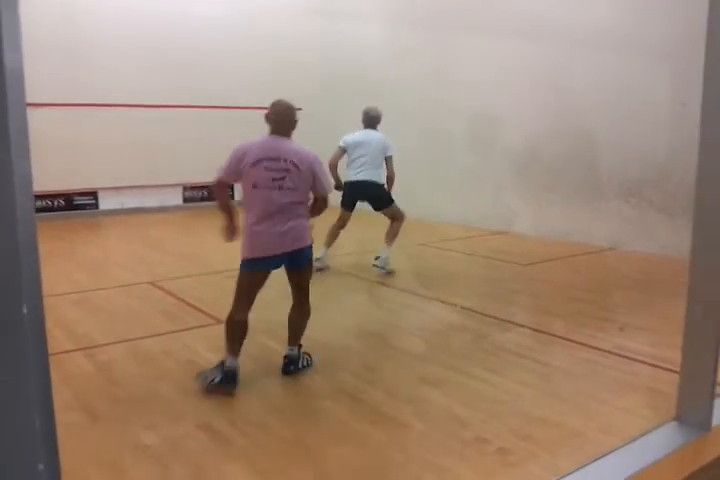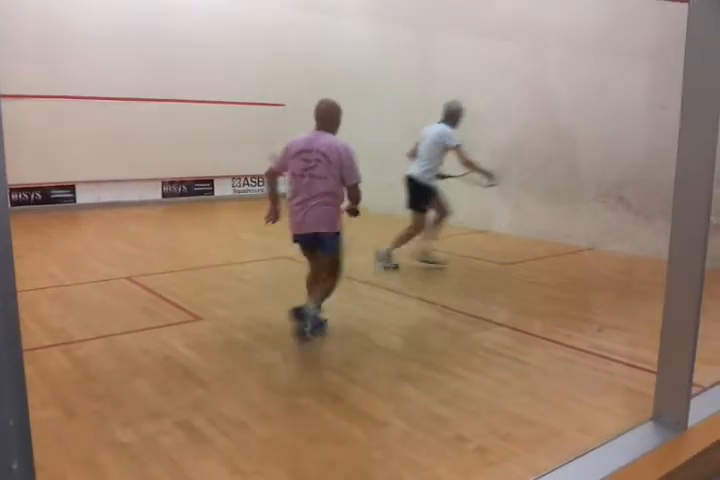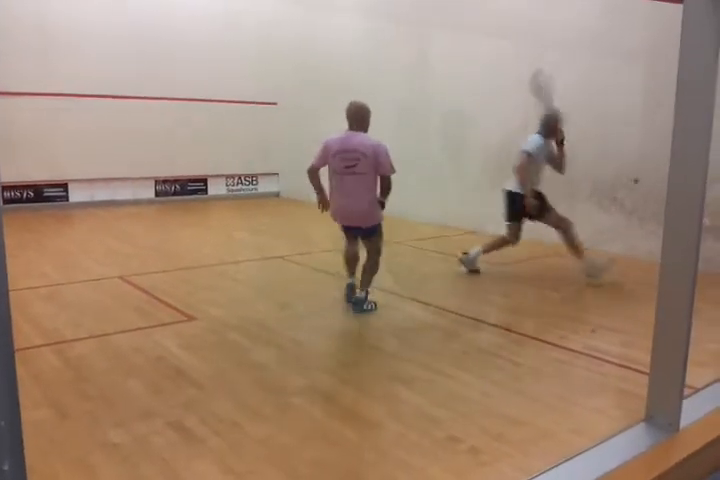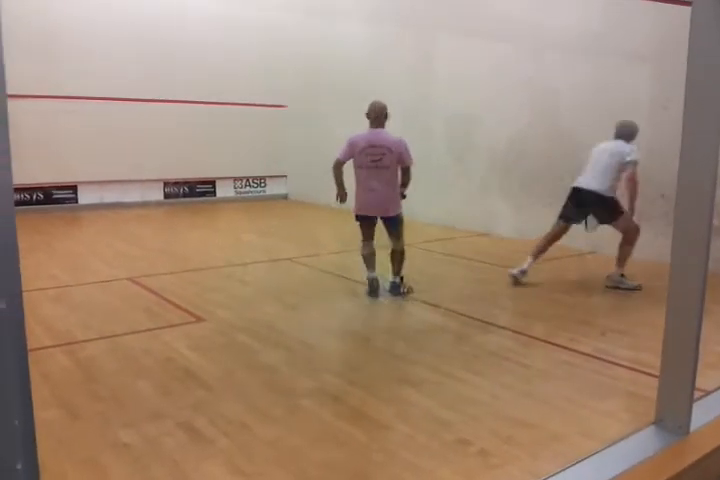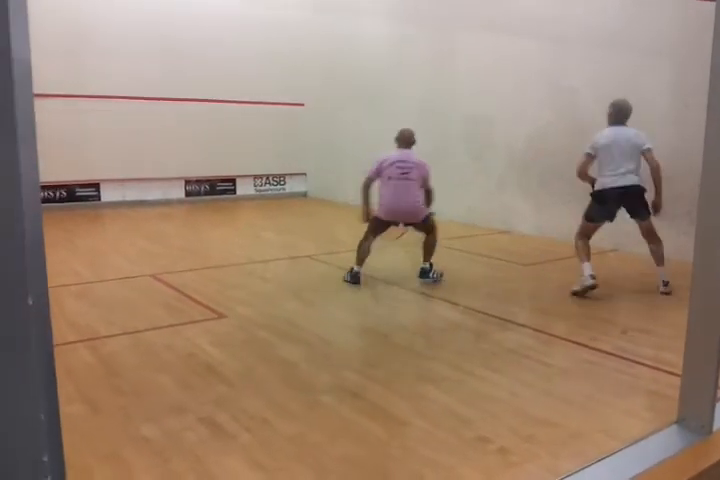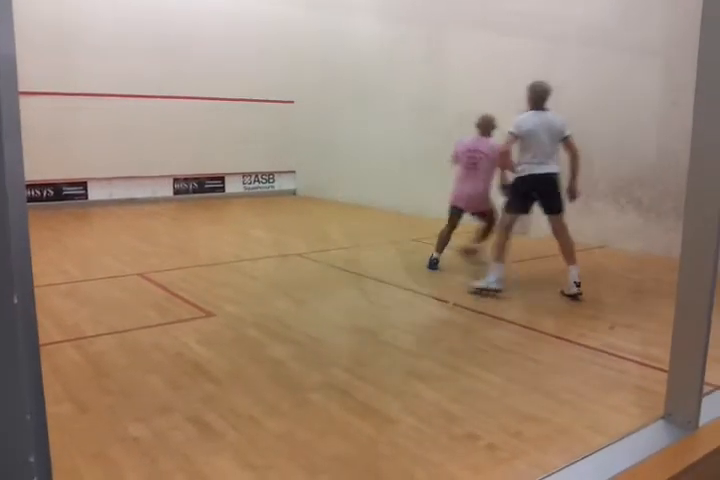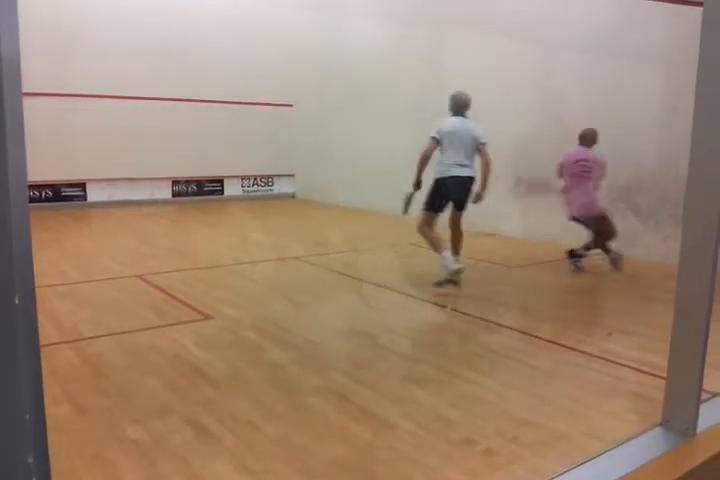
dt=0.4s
person 1, frame 1
left shoulder: (246, 151)
right shoulder: (309, 158)
left elbow: (220, 187)
right elbow: (322, 201)
left wrist: (230, 219)
left hip: (259, 240)
right hip: (297, 237)
left knee: (241, 305)
right knee: (301, 299)
left ankle: (229, 368)
right ankle: (293, 355)
person 1, frame 2
left shoulder: (294, 145)
right shoulder: (341, 149)
left elbow: (271, 174)
right elbow: (353, 190)
left wrist: (274, 204)
right wrist: (353, 206)
left hip: (298, 220)
right hip: (326, 222)
left knee: (317, 269)
right knee: (331, 273)
left ankle: (312, 316)
right ankle: (307, 311)
person 1, frame 3
left shoulder: (331, 144)
right shoulder: (376, 147)
left elbow: (312, 171)
right elbow: (385, 181)
left wrist: (321, 195)
right wrist: (382, 199)
left hip: (340, 210)
right hip: (367, 211)
left knee: (351, 244)
right knee: (373, 253)
left ankle: (351, 284)
right ankle: (361, 298)
person 1, frame 4
left shoulder: (355, 141)
right shoulder: (398, 142)
left elbow: (337, 165)
right elbow: (406, 172)
left wrist: (340, 189)
right wrist: (402, 190)
left hip: (364, 202)
right hip: (390, 202)
left knee: (367, 241)
right knee: (397, 242)
left ankle: (372, 278)
right ankle: (396, 282)
person 1, frame 5
left shoulder: (385, 160)
right shoulder: (421, 164)
left elbow: (367, 184)
right elbow: (428, 190)
left wrist: (366, 208)
right wrist: (426, 209)
left hip: (388, 209)
right hip: (415, 209)
left knee: (368, 237)
right knee: (432, 232)
left ankle: (355, 272)
right ankle: (426, 268)
person 1, frame 6
left shoulder: (463, 144)
right shoulder: (495, 149)
left elbow: (456, 160)
left hip: (459, 194)
right hip: (479, 198)
left knee: (450, 227)
right knee: (490, 222)
left ankle: (435, 258)
right ankle: (473, 246)
person 1, frame 7
left shoulder: (566, 158)
right shoulder: (599, 162)
left elbow: (561, 175)
left hip: (574, 207)
right hip: (590, 207)
right knee: (609, 233)
left ankle: (610, 254)
right ankle: (579, 252)
person 2, frame 1
left shoulder: (350, 138)
right shoulder: (384, 140)
left elbow: (332, 163)
right elbow: (391, 173)
left wrist: (337, 181)
right wrist: (388, 191)
left hip: (352, 184)
right hip: (374, 185)
left knee: (340, 223)
right knee: (398, 217)
left ankle: (321, 258)
right ankle: (383, 257)
person 2, frame 2
left shoulder: (430, 129)
right shoulder: (446, 132)
left elbow: (412, 154)
right elbow: (465, 160)
right wrist: (485, 173)
left hip: (417, 177)
right hip: (420, 181)
left knee: (444, 211)
right knee: (418, 226)
left ankle: (426, 252)
right ankle: (386, 253)
person 2, frame 3
left shoulder: (546, 144)
right shoulder: (536, 142)
left elbow: (561, 168)
right elbow: (520, 167)
left wrist: (560, 144)
right wrist: (528, 196)
left hip: (521, 194)
right hip: (521, 194)
left knee: (512, 237)
right knee: (564, 225)
left ankle: (471, 256)
right ankle: (588, 266)
person 2, frame 4
left shoulder: (600, 147)
right shoulder: (630, 150)
right elbow: (631, 178)
right wrist: (630, 209)
left hip: (579, 190)
right hip: (600, 195)
left knee: (554, 234)
right knee: (632, 230)
left ankle: (524, 268)
right ankle: (616, 276)
person 2, frame 5
left shoulder: (599, 137)
right shoulder: (637, 136)
left elbow: (581, 171)
right elbow: (655, 165)
left wrist: (595, 183)
right wrist: (658, 196)
left hip: (605, 189)
right hip: (633, 189)
left knee: (581, 236)
right knee: (652, 237)
left ankle: (588, 276)
right ankle: (664, 281)
person 2, frame 6
left shoulder: (522, 121)
right shoulder: (557, 121)
left elbow: (505, 150)
right elbow: (574, 153)
right wrist: (573, 183)
left hip: (526, 178)
right hip: (549, 178)
left knee: (504, 229)
right knee: (561, 232)
left ankle: (493, 280)
right ankle: (574, 282)
person 2, frame 7
left shoulder: (444, 126)
right shoulder: (474, 129)
left elbow: (427, 153)
right elbow: (486, 160)
left wrist: (418, 177)
right wrist: (482, 188)
left hip: (446, 179)
right hip: (466, 179)
left knee: (425, 226)
right knee: (455, 224)
left ankle: (449, 264)
right ankle: (452, 266)
